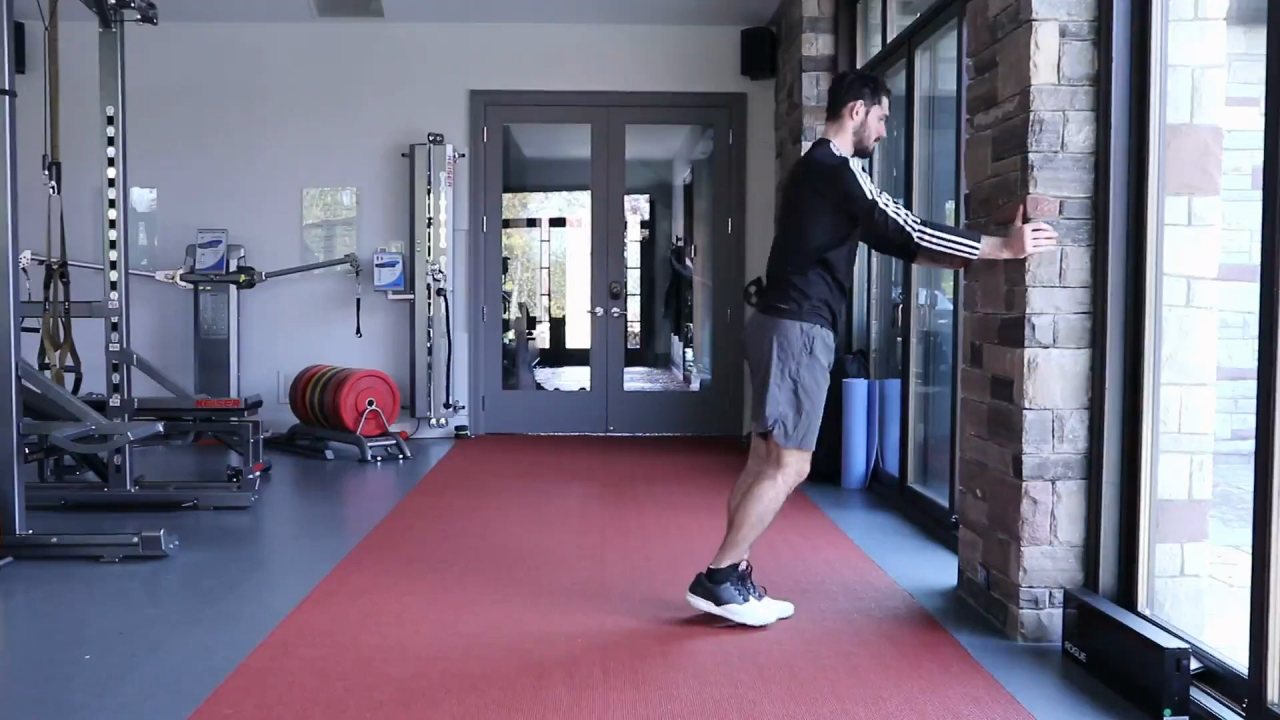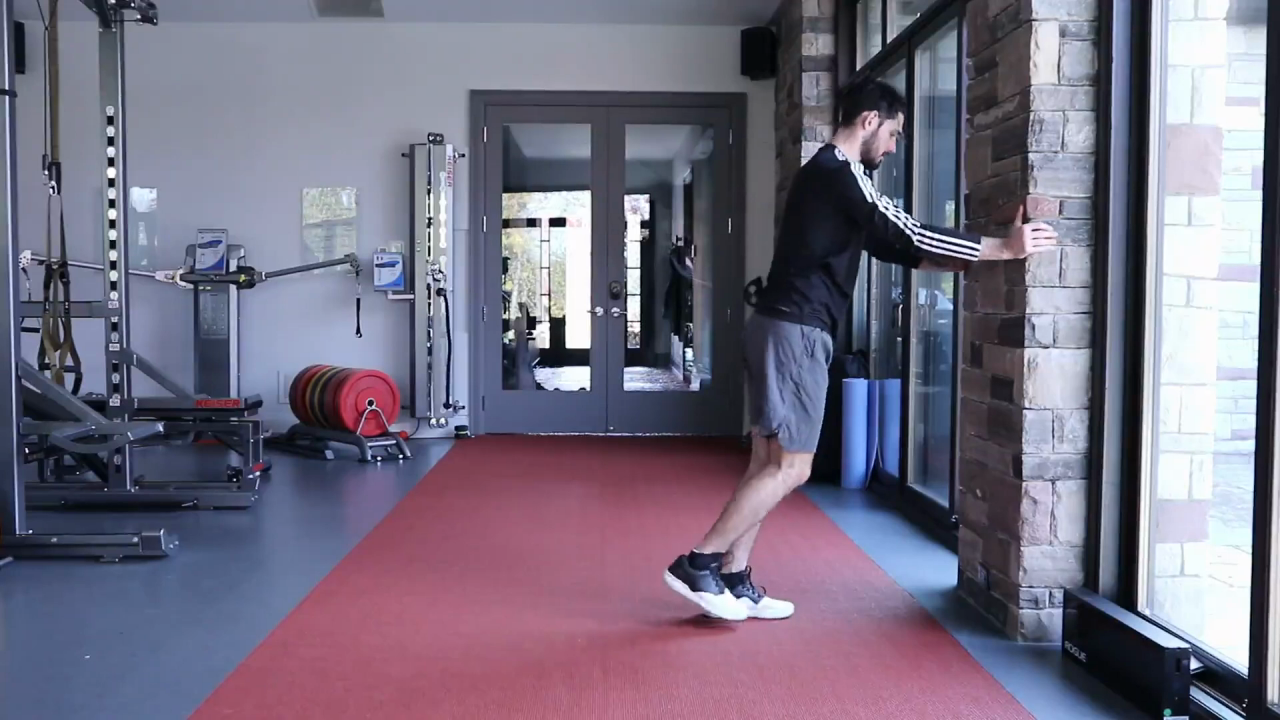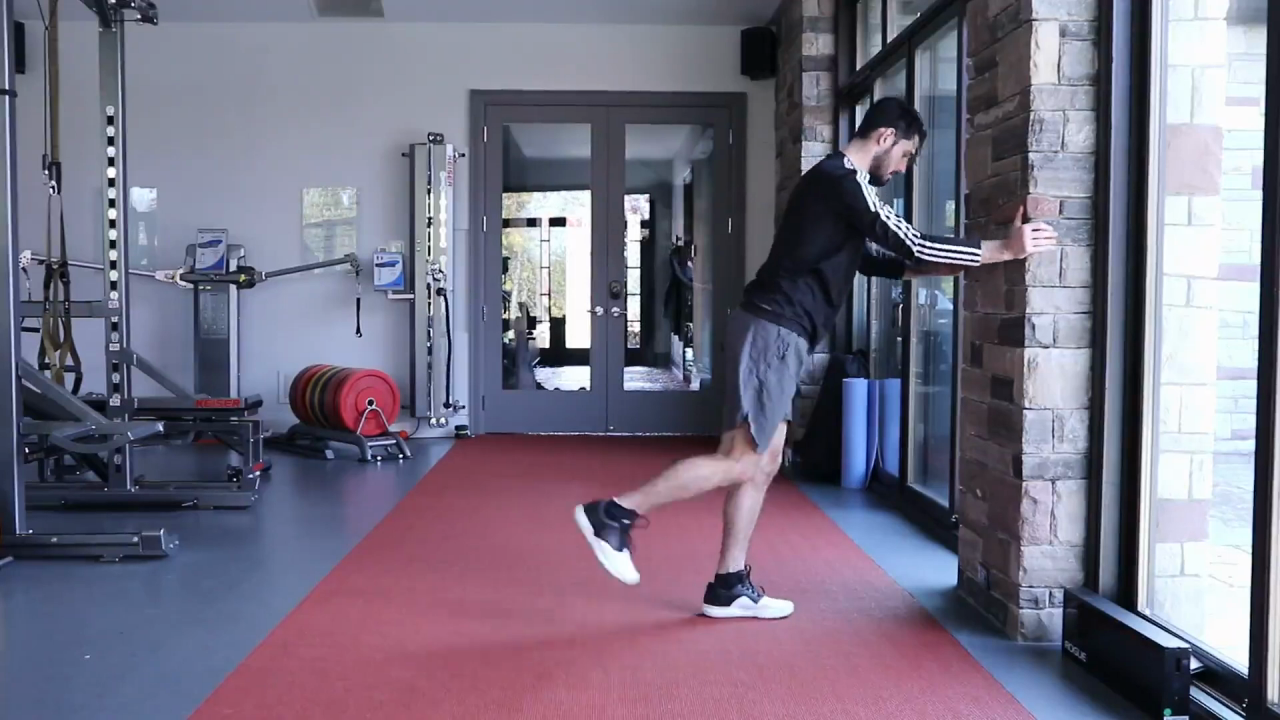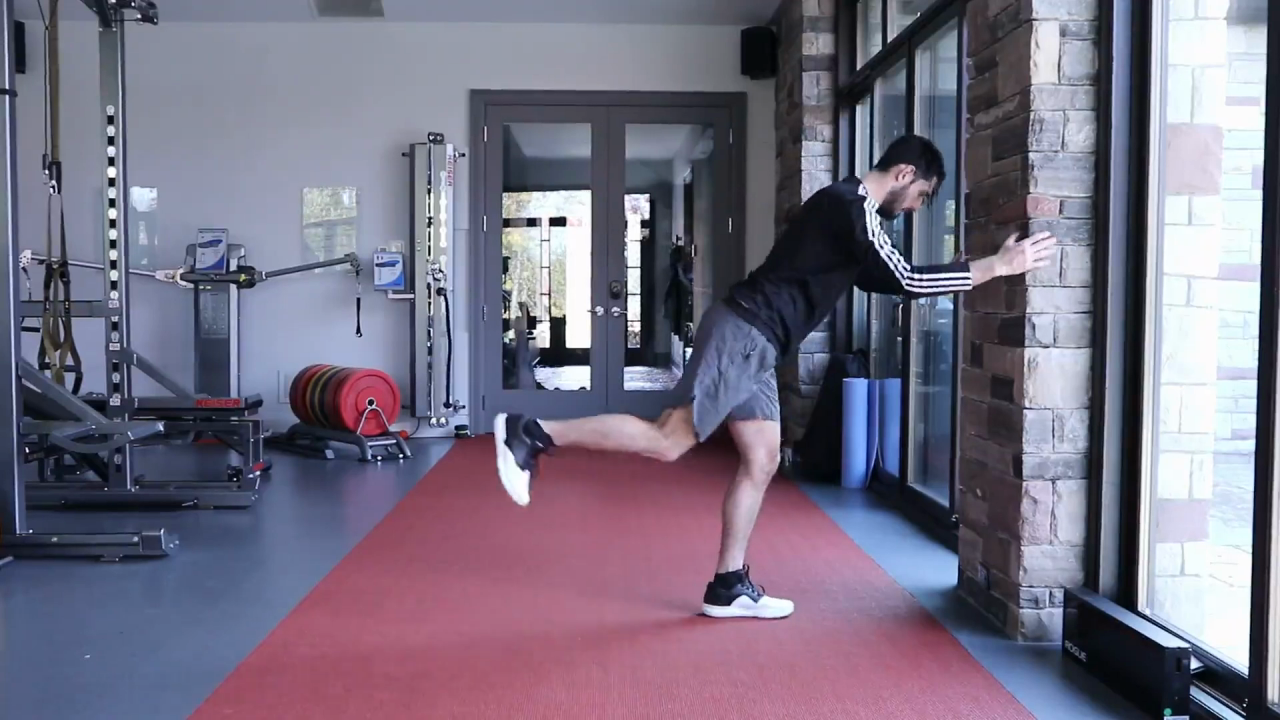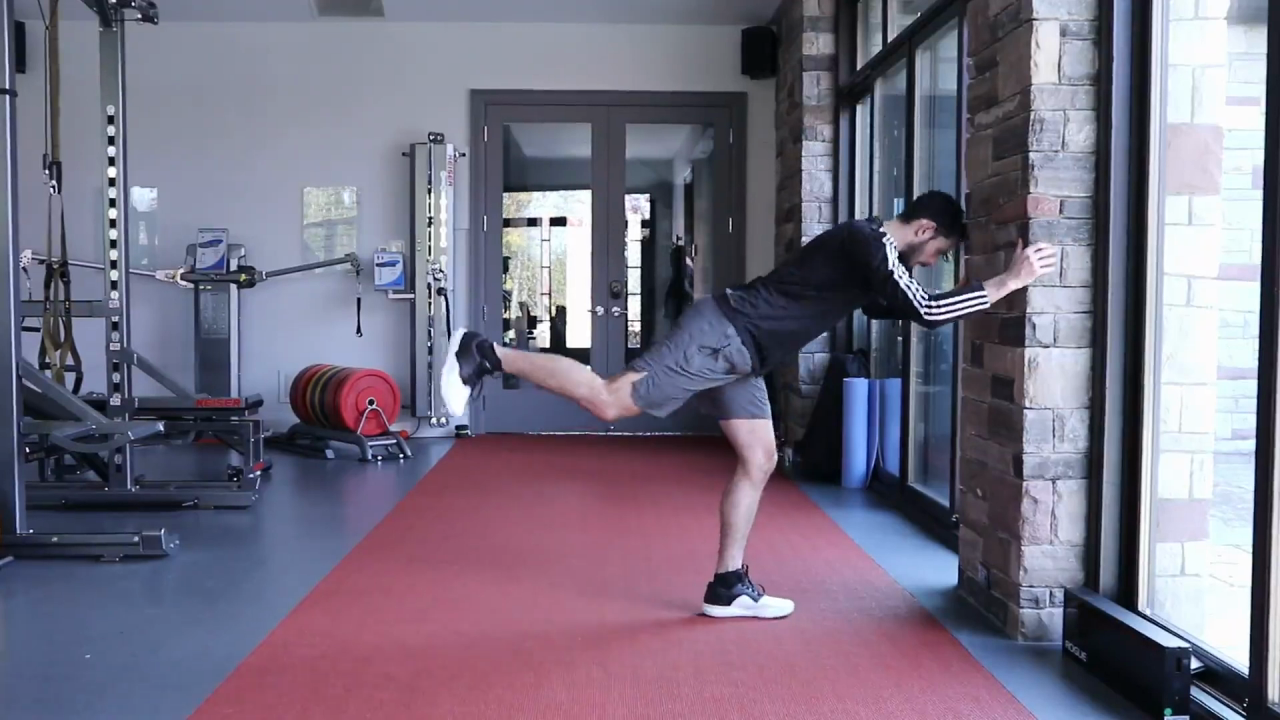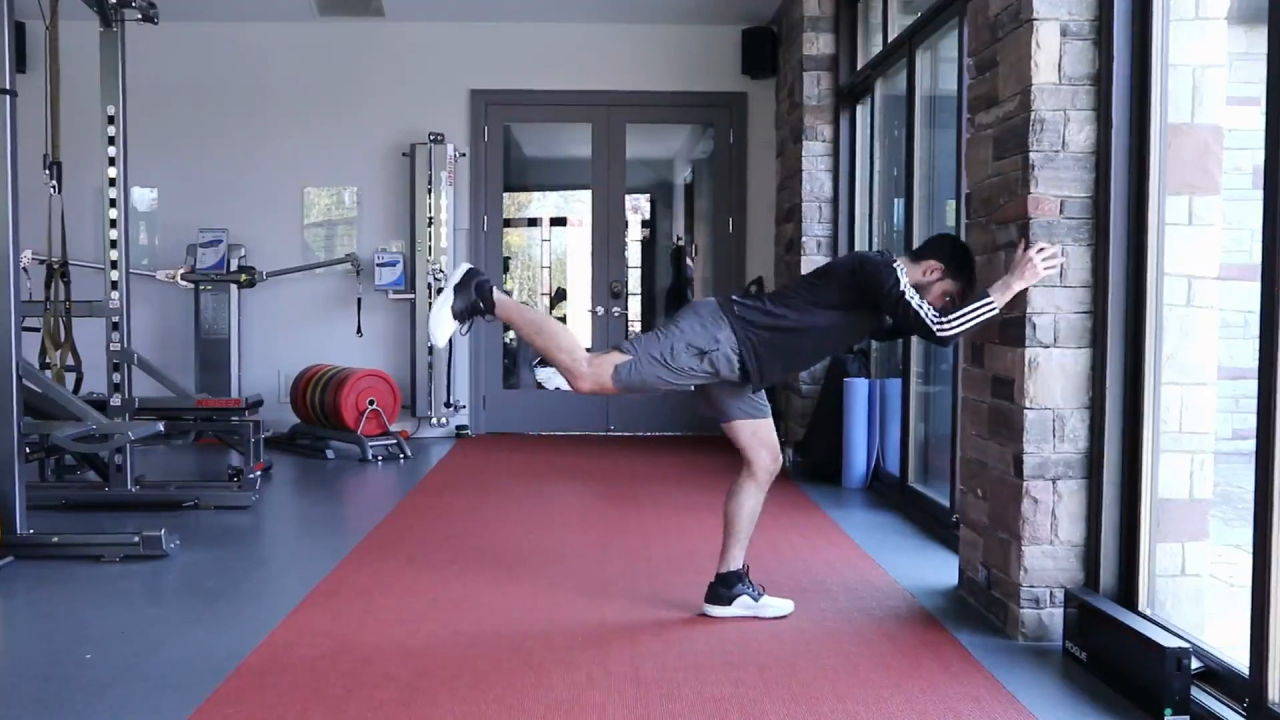
dt=0.2s
person 1, frame 1
left shoulder: (821, 170)
right shoulder: (837, 169)
left elbow: (890, 239)
right elbow: (907, 230)
left wrist: (972, 256)
right wrist: (1003, 248)
left hip: (786, 326)
right hip: (798, 329)
left knee: (766, 459)
right knee: (789, 465)
left ankle: (732, 578)
right ankle: (717, 579)
person 1, frame 2
left shoulder: (830, 175)
right shoulder: (838, 172)
left elbow: (890, 246)
right elbow: (909, 235)
left wrist: (969, 260)
right wrist: (1002, 248)
left hip: (785, 329)
right hip: (795, 332)
left knee: (768, 462)
right knee: (790, 467)
left ankle: (731, 579)
right ankle: (697, 564)
person 1, frame 3
left shoulder: (835, 181)
right shoulder: (845, 180)
left elbow: (878, 259)
right elbow: (909, 244)
left wrist: (961, 261)
right wrist: (1003, 249)
left hip: (777, 334)
right hip: (774, 333)
left knee: (765, 461)
right knee: (741, 462)
left ankle: (730, 586)
right ankle: (613, 514)
person 1, frame 4
left shoulder: (849, 207)
right shoulder: (851, 203)
left elbow: (882, 278)
right elbow: (905, 278)
left wrist: (978, 268)
right wrist: (999, 266)
left hip: (753, 340)
right hip: (742, 335)
left knee: (761, 462)
right knee: (668, 440)
left ankle: (729, 585)
right ankle: (532, 435)
person 1, frame 5
left shoulder: (868, 248)
right shoulder: (871, 242)
left elbow: (893, 306)
right elbow: (923, 309)
left wrist: (978, 292)
right wrist: (1009, 280)
left hip: (735, 349)
right hip: (719, 337)
left knee: (759, 461)
right knee: (609, 400)
left ankle: (727, 585)
right ankle: (485, 355)
person 1, frame 6
left shoulder: (880, 288)
right shoulder: (881, 271)
left elbow: (906, 328)
right elbow: (938, 330)
left wrist: (977, 301)
right wrist: (1013, 283)
left hip: (732, 361)
right hip: (713, 338)
left knee: (764, 463)
right knee: (588, 373)
left ankle: (728, 584)
right ankle: (482, 297)
